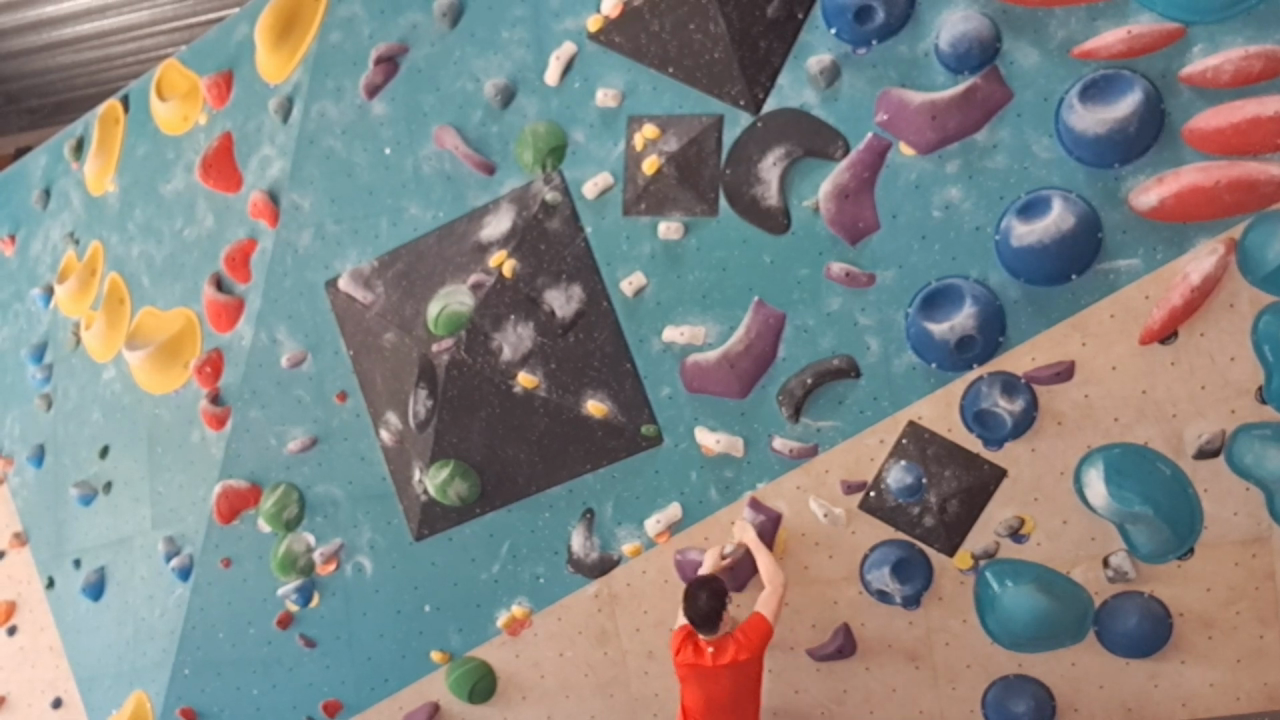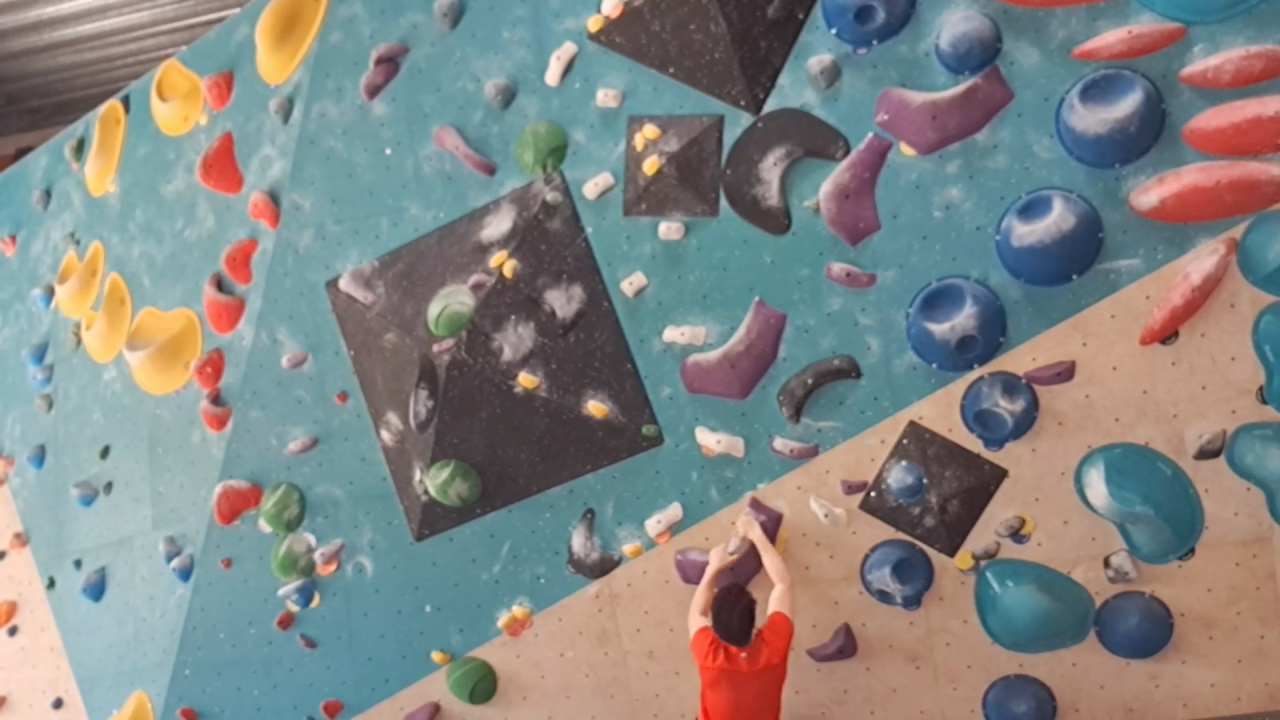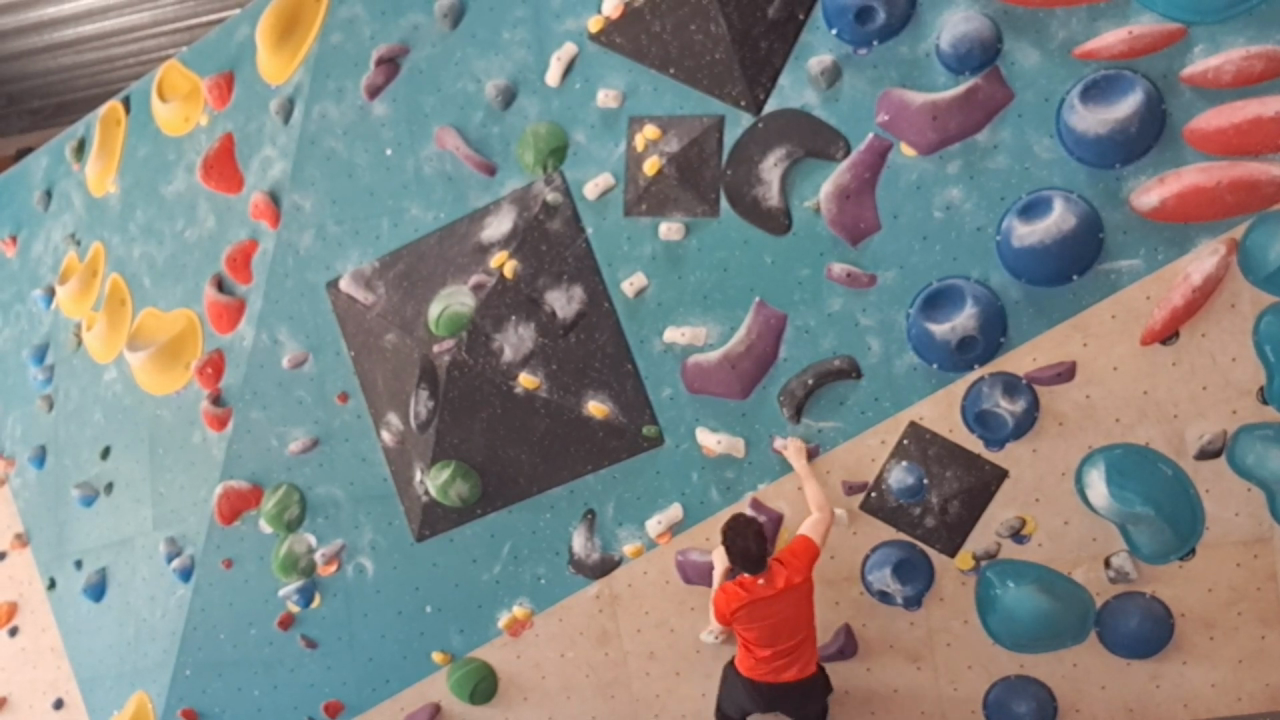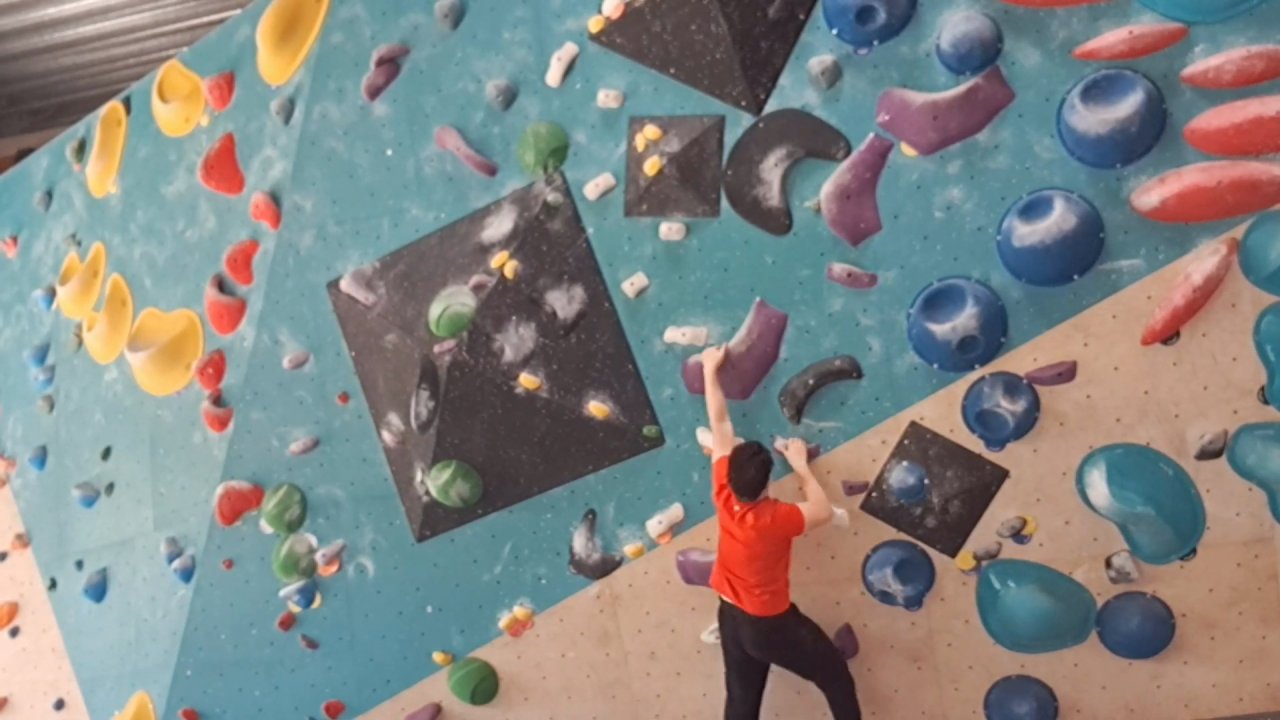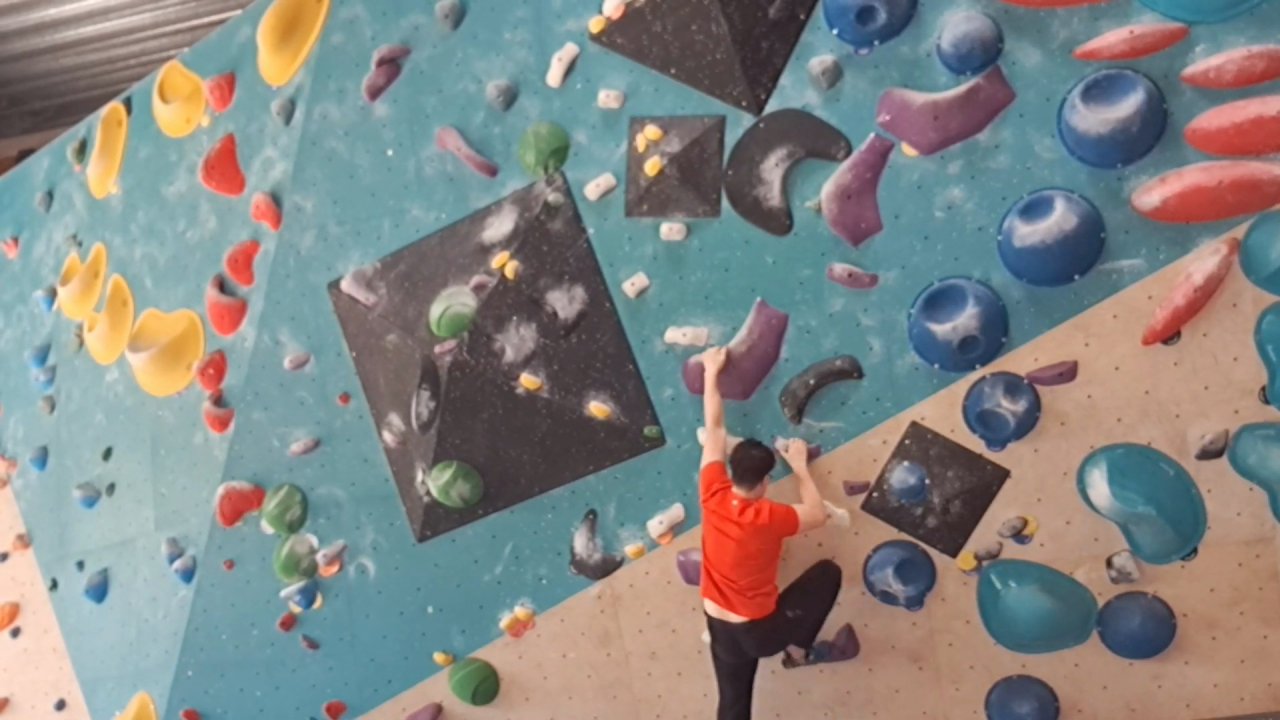
dt=0.7s
person 1, frame 1
left shoulder: (682, 650)
right shoulder: (747, 646)
left elbow: (689, 613)
right elbow: (776, 584)
left wrist: (706, 569)
right wrist: (751, 539)
person 1, frame 2
left shoulder: (710, 655)
right shoulder: (775, 648)
left elbow: (696, 614)
right elbow: (782, 583)
left wrist: (714, 568)
right wrist: (757, 535)
person 1, frame 3
left shoulder: (728, 597)
right shoulder: (796, 566)
left elbow: (717, 628)
right elbow: (823, 513)
left wrist: (719, 573)
right wrist: (800, 463)
left hip: (750, 684)
right hip: (802, 685)
person 1, frame 4
left shoulder: (723, 492)
right shoulder: (775, 518)
left elbow: (719, 424)
right elbow: (823, 511)
left wrist: (710, 370)
right wrist: (800, 464)
left hip: (731, 619)
right hip: (771, 625)
right knee: (835, 677)
person 1, frame 5
left shoulder: (712, 496)
right shoulder: (768, 517)
left elbow: (714, 428)
right elbow: (818, 514)
left wrist: (712, 372)
right wrist: (800, 466)
left hip: (722, 629)
right hip: (764, 628)
right knee: (828, 572)
right ankle: (799, 649)
